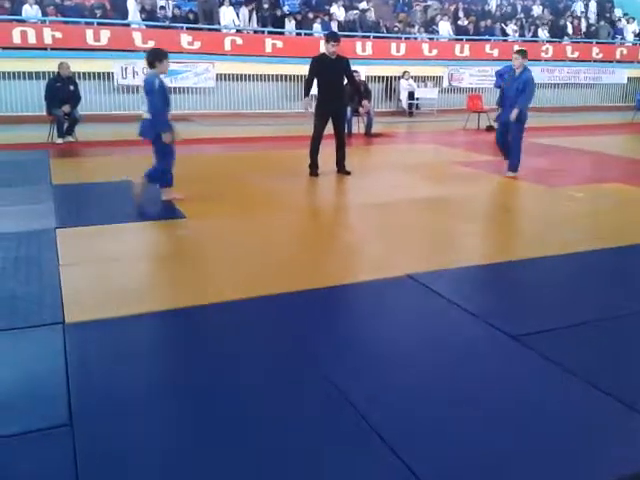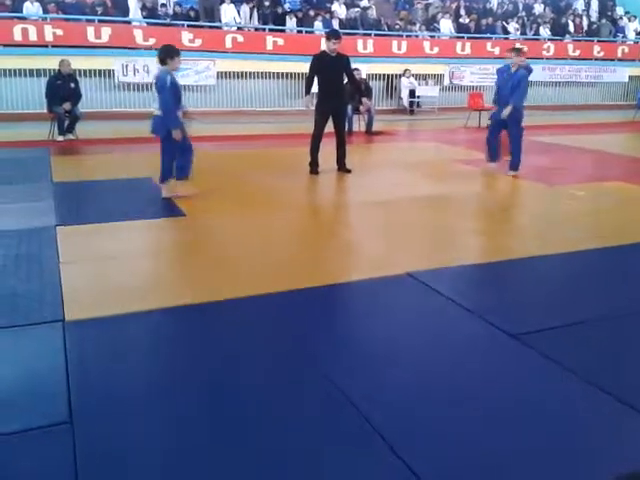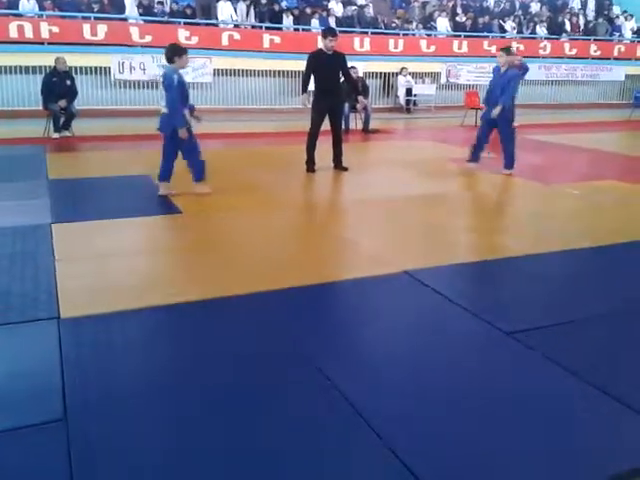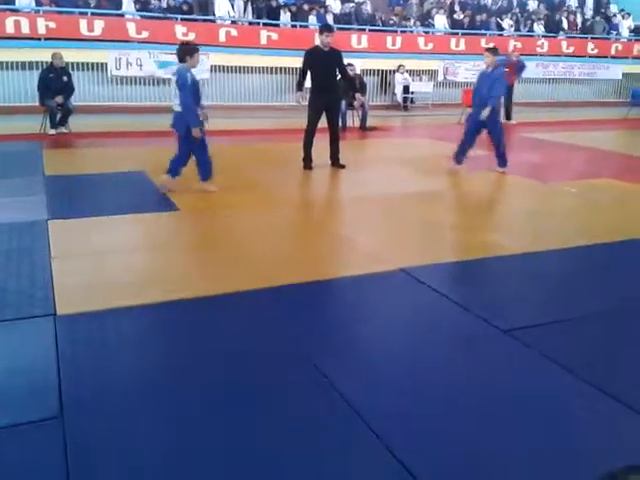
dt=0.1s
person 1, frame 1
left shoulder: (152, 79)
right shoulder: (154, 81)
right elbow: (156, 109)
left wrist: (166, 127)
right wrist: (165, 130)
left hip: (155, 125)
right hip: (156, 127)
left knee: (165, 157)
right knee: (166, 158)
left ankle: (167, 191)
right ankle: (144, 182)
person 1, frame 2
left shoulder: (164, 76)
right shoulder: (166, 78)
right elbow: (167, 106)
left wrist: (179, 119)
right wrist: (175, 127)
left hip: (166, 122)
right hip: (168, 123)
left knee: (169, 155)
right knee: (185, 151)
left ankle: (166, 187)
right ankle: (180, 183)
person 1, frame 3
left shoulder: (169, 74)
right shoulder: (173, 76)
right elbow: (174, 104)
left wrist: (191, 110)
right wrist: (181, 126)
left hip: (170, 120)
right hip: (175, 122)
left knee: (170, 154)
right knee: (192, 152)
left ankle: (164, 185)
right ankle: (199, 183)
person 1, frame 4
left shoulder: (180, 72)
right shoulder: (186, 75)
right elbow: (188, 102)
left wrist: (199, 109)
right wrist: (195, 125)
left hip: (183, 117)
right hip: (188, 120)
left knee: (185, 151)
right knee: (201, 151)
left ankle: (169, 177)
right ankle: (206, 182)
person 2, frame 1
left shoulder: (344, 61)
right shoulder: (317, 60)
left elbow: (352, 81)
right elbow: (310, 79)
left wrist: (362, 99)
right wrist: (306, 96)
left hip: (340, 104)
right hip: (323, 104)
left knee: (340, 136)
right knee: (317, 136)
left ankle: (341, 166)
right ankle: (313, 167)
person 2, frame 2
left shoulder: (344, 59)
right shoulder: (318, 58)
left elbow: (352, 79)
right elbow: (310, 77)
left wrist: (362, 96)
right wrist: (307, 94)
left hip: (340, 102)
right hip: (323, 102)
left knee: (341, 134)
right knee: (317, 134)
left ankle: (341, 164)
right ankle: (313, 165)
person 2, frame 3
left shoulder: (340, 56)
right shoulder: (314, 56)
left elbow: (348, 76)
right elbow: (307, 76)
left wrist: (358, 94)
right wrist: (305, 92)
left hip: (337, 100)
right hip: (320, 100)
left knee: (337, 132)
right knee: (314, 132)
left ankle: (338, 162)
right ankle: (310, 163)
person 2, frame 4
left shoulder: (336, 53)
right shoulder: (311, 53)
left elbow: (344, 74)
right elbow: (303, 72)
left wrist: (356, 91)
right wrist: (299, 90)
left hip: (334, 97)
right hip: (316, 97)
left knee: (334, 130)
right knee: (311, 129)
left ankle: (335, 159)
right ankle: (307, 160)
person 3, frame 1
left shoulder: (528, 77)
right shoulder: (508, 74)
left elbow: (527, 97)
left wrist: (516, 110)
right wrist: (500, 107)
left hip: (518, 114)
right hip: (506, 111)
left knee: (514, 141)
right knee: (500, 138)
left ankle: (512, 169)
right ankle: (511, 159)
person 3, frame 2
left shoulder: (523, 75)
right shoulder: (505, 72)
left elbow: (520, 94)
left wrist: (510, 107)
right wrist: (496, 105)
left hip: (514, 112)
right hip: (501, 109)
left knee: (515, 140)
right knee: (491, 135)
left ankle: (514, 168)
right ankle: (493, 160)
person 3, frame 3
left shoulder: (514, 74)
right shoulder: (496, 72)
left elbow: (510, 93)
left wrist: (500, 107)
right wrist: (487, 105)
left hip: (505, 111)
right hip: (491, 110)
left knee: (507, 140)
right knee: (482, 135)
left ankle: (508, 167)
right ankle: (473, 159)
person 3, frame 4
left shoulder: (499, 74)
right shoulder: (482, 74)
left elbow: (497, 93)
left wrist: (488, 109)
right wrist: (474, 107)
left hip: (491, 112)
right hip: (477, 111)
left knee: (497, 139)
right knee: (468, 136)
left ankle: (502, 164)
right ankle: (458, 160)
